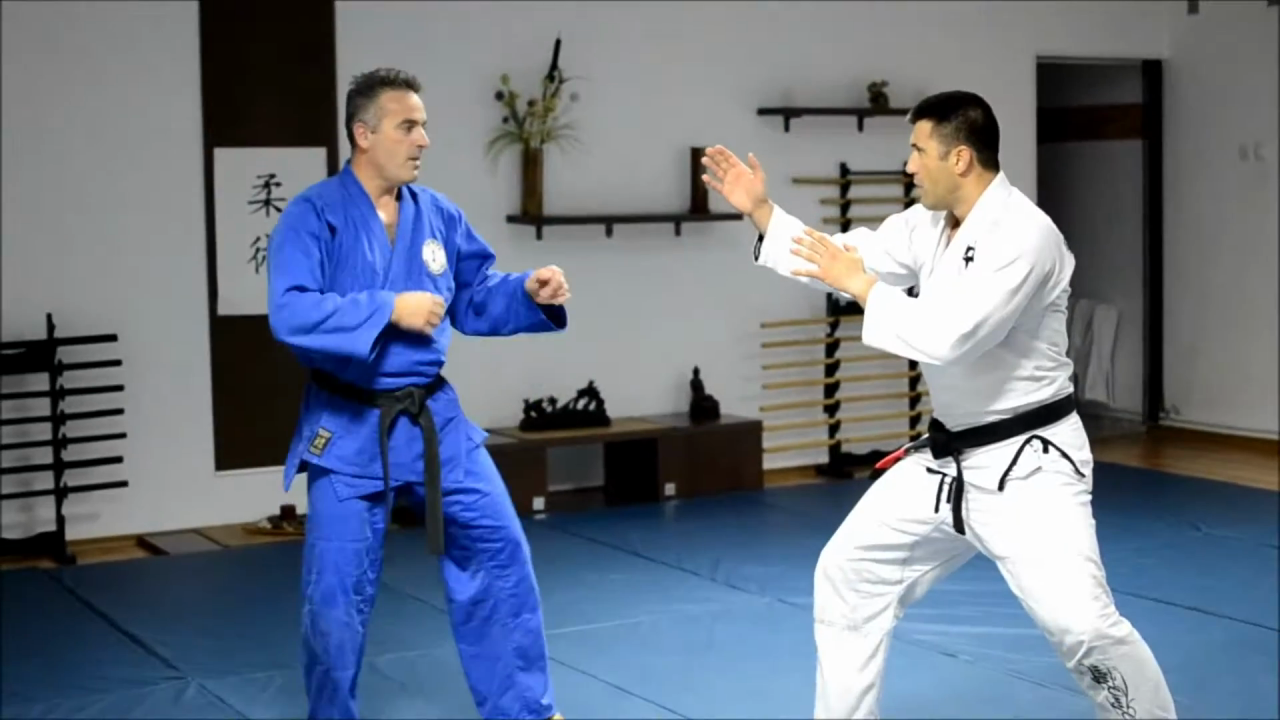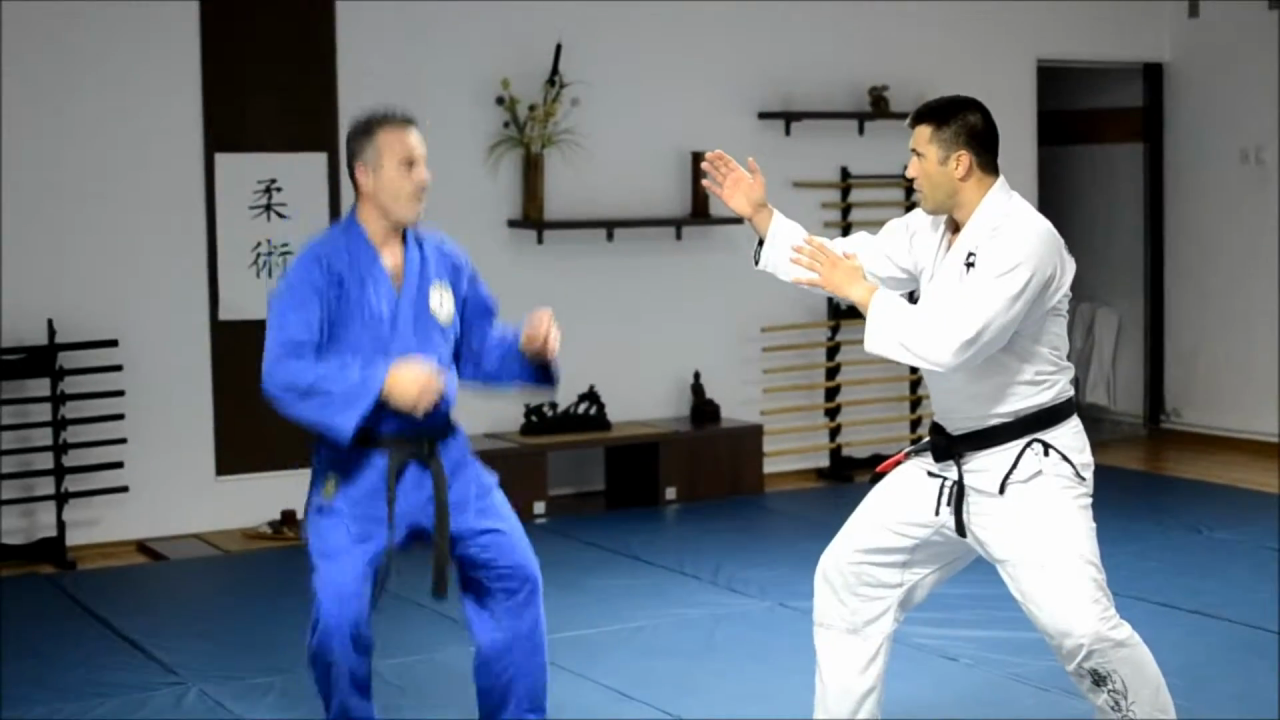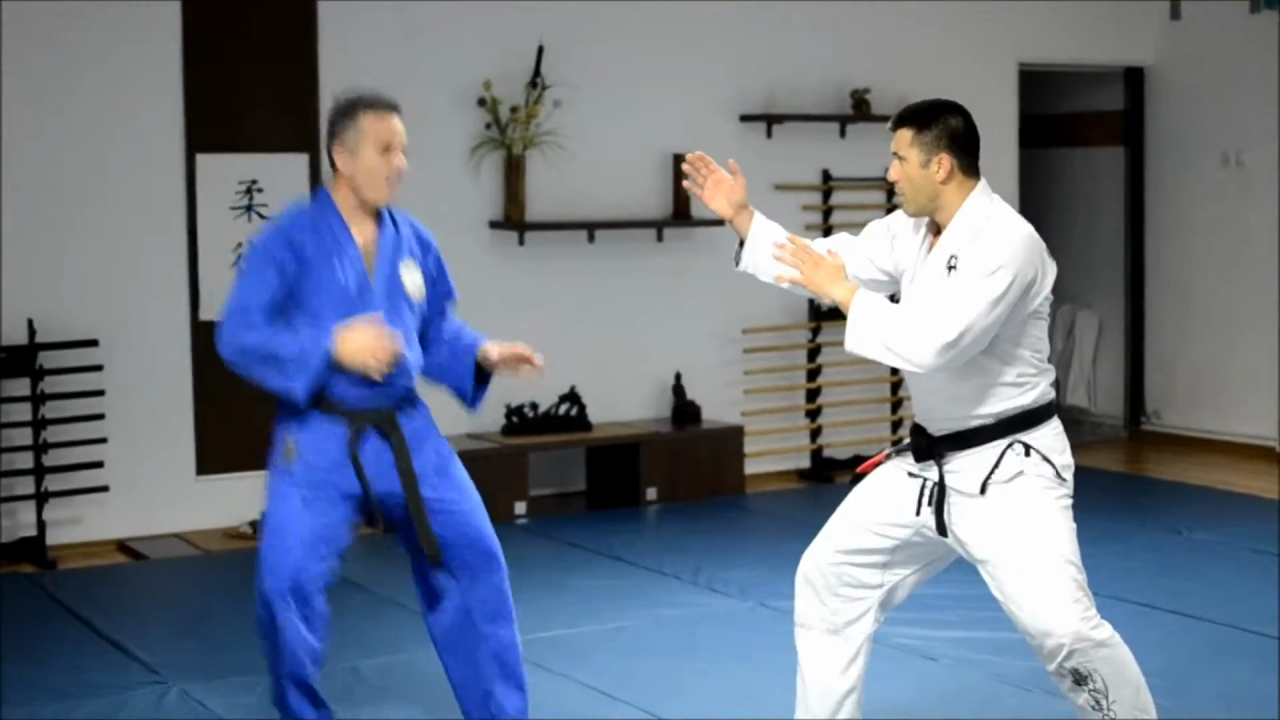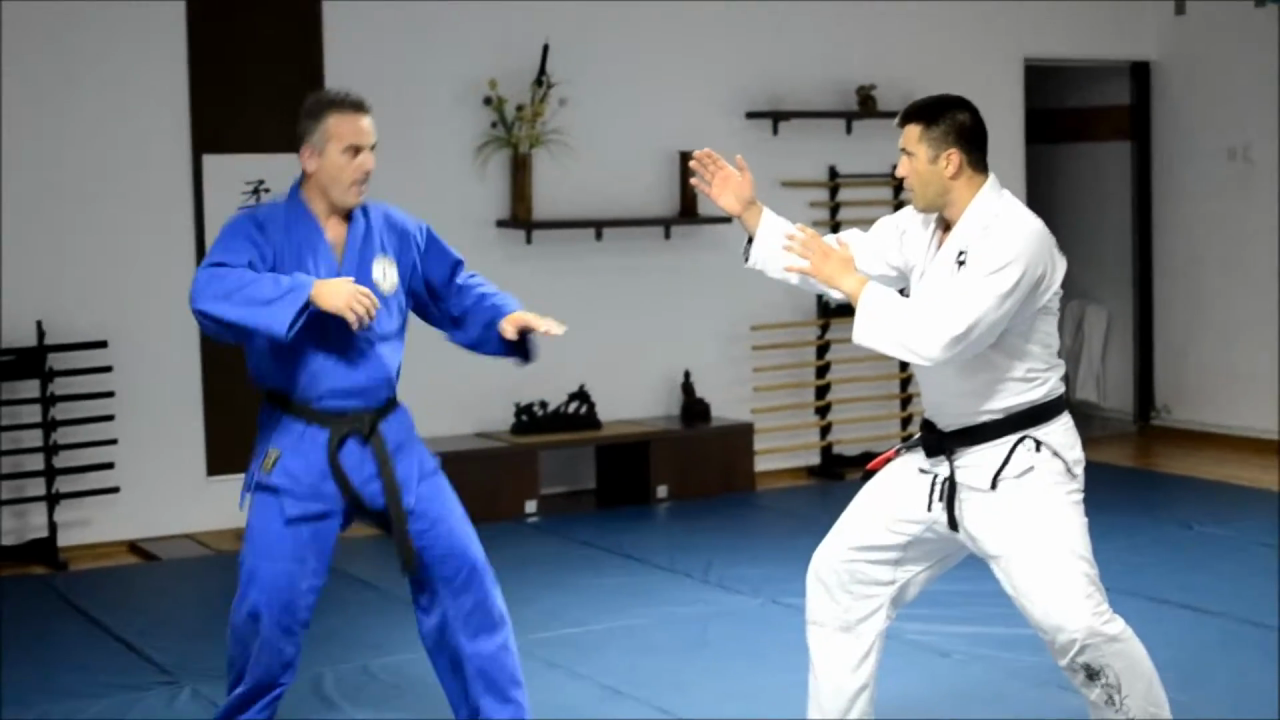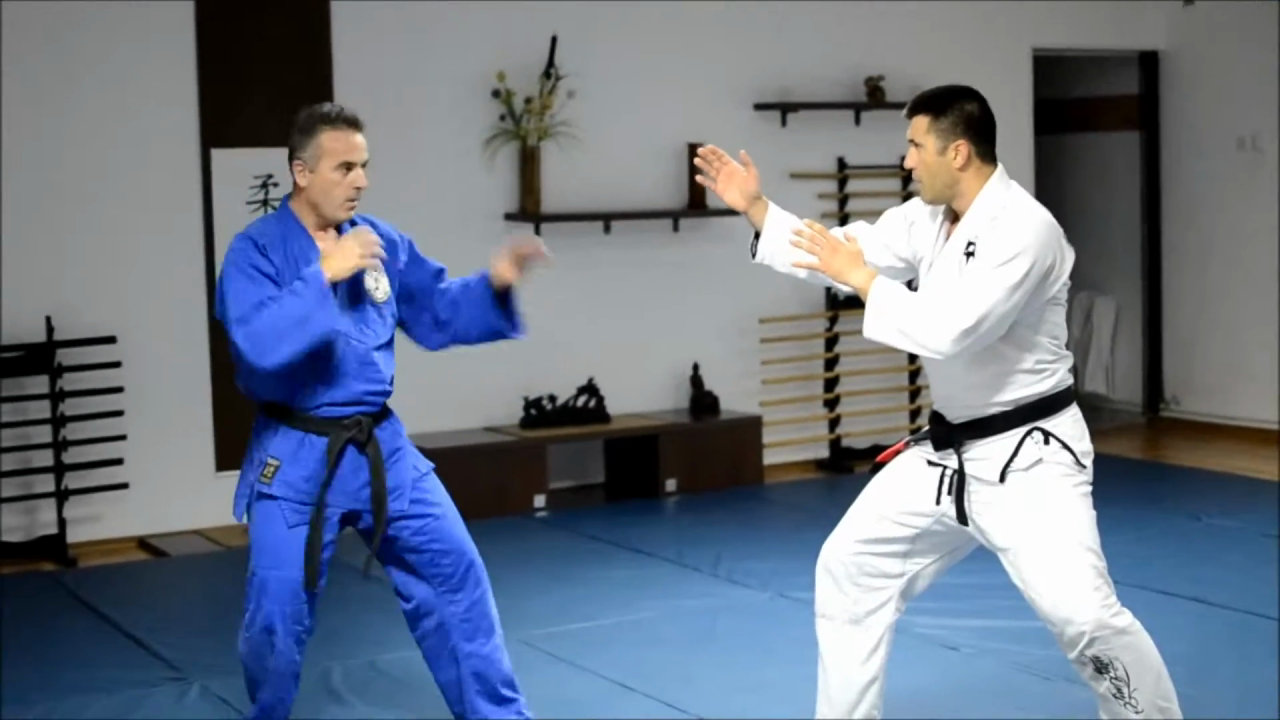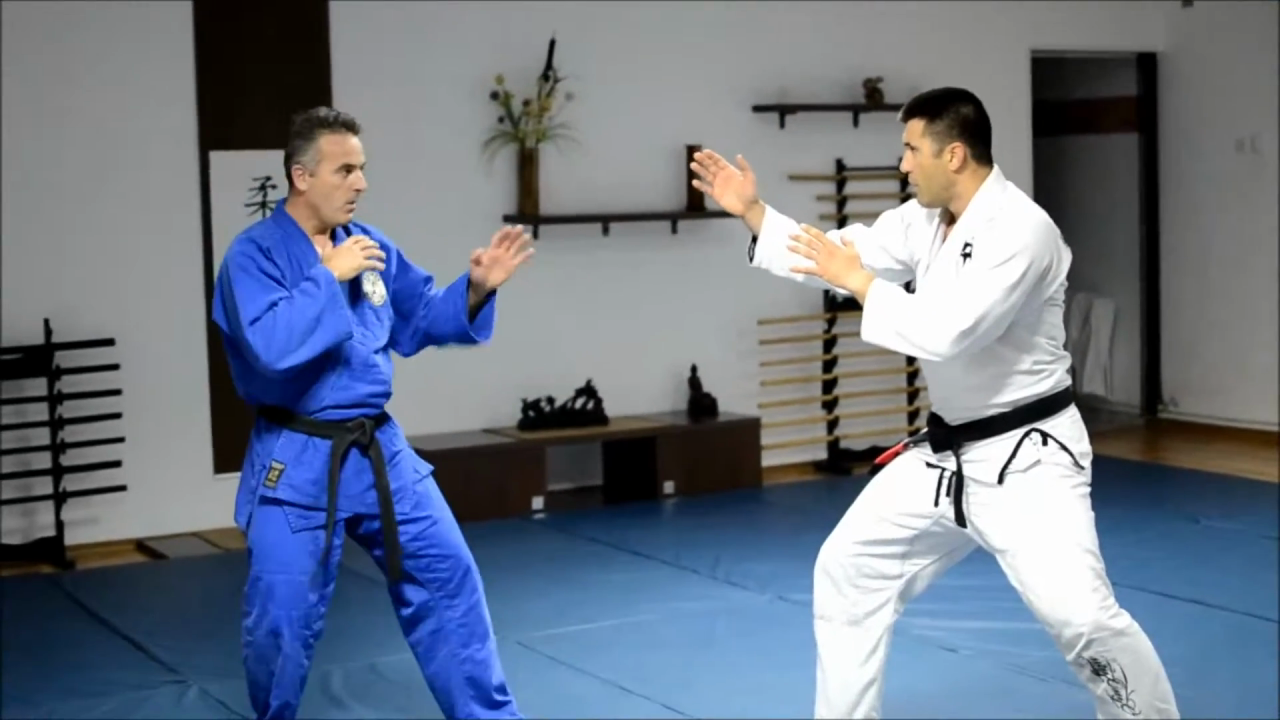
dt=0.2s
person 1, frame 1
left shoulder: (1023, 234)
right shoulder: (930, 223)
left elbow: (950, 336)
right elbow: (839, 257)
left wrist: (861, 286)
right wrist: (760, 211)
left hip: (1027, 461)
right hip: (946, 457)
left knee: (1081, 622)
right knee: (849, 573)
person 1, frame 2
left shoulder: (1023, 239)
right shoulder: (929, 228)
left elbow: (951, 343)
right elbow: (842, 262)
left wrist: (861, 293)
right wrist: (761, 215)
left hip: (1028, 465)
right hip: (947, 460)
left knee: (1082, 627)
right knee: (848, 577)
person 1, frame 3
left shoulder: (1006, 242)
right shoulder: (911, 230)
left elbow: (931, 346)
right elbow: (821, 263)
left wrist: (843, 292)
right wrist: (741, 216)
left hip: (1008, 466)
right hip: (928, 461)
left knee: (1062, 626)
right knee: (829, 577)
person 1, frame 4
left shoulder: (1016, 237)
right shoulder: (920, 226)
left elbow: (939, 338)
right elbow: (831, 258)
left wrist: (853, 285)
right wrist: (749, 213)
left hip: (1019, 462)
right hip: (938, 459)
left knee: (1075, 620)
right knee: (842, 576)
person 1, frame 5
left shoulder: (1024, 228)
right shoulder: (928, 216)
left elbow: (949, 331)
right elbow: (837, 251)
left wrist: (861, 278)
right wrist: (755, 207)
left hip: (1028, 453)
right hip: (947, 450)
left knee: (1084, 612)
right knee: (850, 568)
person 1, frame 6
left shoulder: (1020, 229)
right shoulder: (925, 218)
left elbow: (947, 333)
right elbow: (837, 254)
left wrist: (859, 281)
right wrist: (753, 212)
left hip: (1026, 456)
right hip: (945, 451)
left knee: (1081, 613)
right knee: (849, 569)
person 2, frame 1
left shoulder: (437, 214)
right shoulder: (313, 215)
left elbow: (478, 296)
right elbow: (291, 312)
left wrist: (532, 292)
right wrist: (389, 309)
left hip: (431, 416)
right hip: (351, 423)
left knee: (495, 546)
right knee: (336, 583)
person 2, frame 2
left shoulder: (443, 259)
right shoulder: (321, 265)
left elbow: (477, 348)
right elbow: (284, 371)
left wrist: (525, 346)
right wrist: (381, 384)
left hip: (442, 461)
right hip: (359, 471)
left knee: (514, 582)
right knee: (339, 621)
person 2, frame 3
left shoulder: (412, 240)
right shoulder: (289, 238)
left elbow: (433, 332)
right elbow: (237, 336)
left wrist: (482, 356)
right wrist: (331, 347)
left hip: (403, 432)
right hip: (318, 440)
left knee: (473, 558)
right knee: (287, 587)
person 2, frame 4
left shoulder: (395, 230)
right shoulder: (259, 229)
left elbow: (454, 290)
right elbow: (210, 292)
left wrist: (506, 318)
right wrist: (312, 290)
left hip: (385, 437)
right hip: (301, 446)
left knee: (457, 572)
right knee: (271, 601)
person 2, frame 5
left shoulder: (379, 240)
right shoulder: (254, 250)
left elbow: (437, 314)
right elbow: (261, 344)
left wrist: (496, 285)
right wrist: (325, 275)
left hip: (379, 445)
right hip: (295, 457)
left knee: (451, 569)
right knee: (279, 611)
person 2, frame 6
left shoulder: (370, 244)
right shoulder: (255, 254)
left elbow: (419, 322)
right elbow: (274, 346)
left wrist: (476, 286)
right wrist: (329, 275)
left hip: (378, 448)
right hip: (297, 461)
left knee: (446, 574)
right knee: (284, 615)
